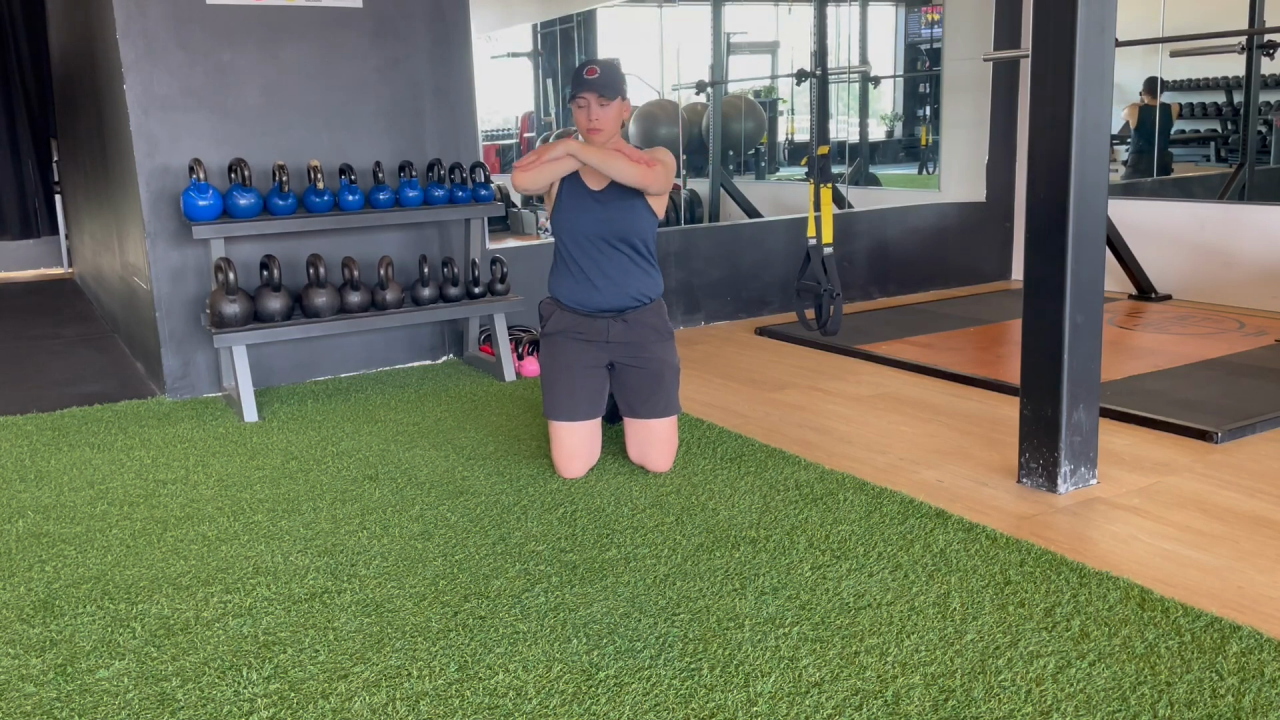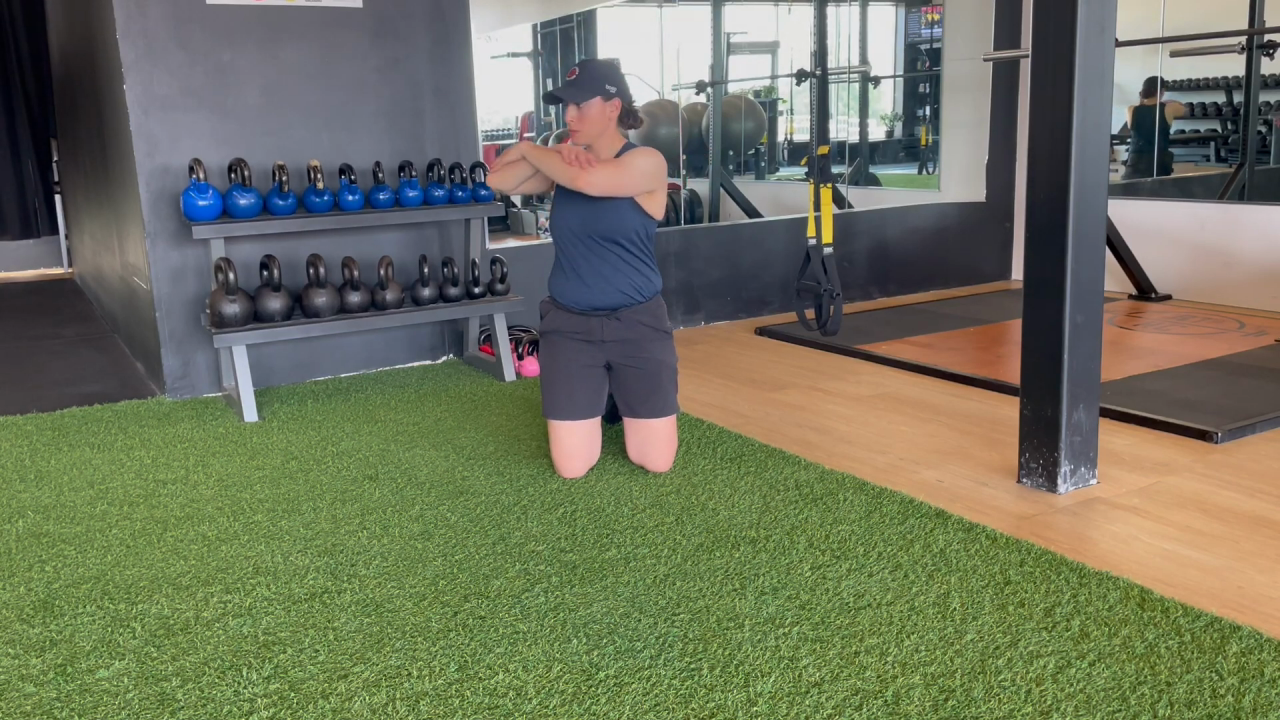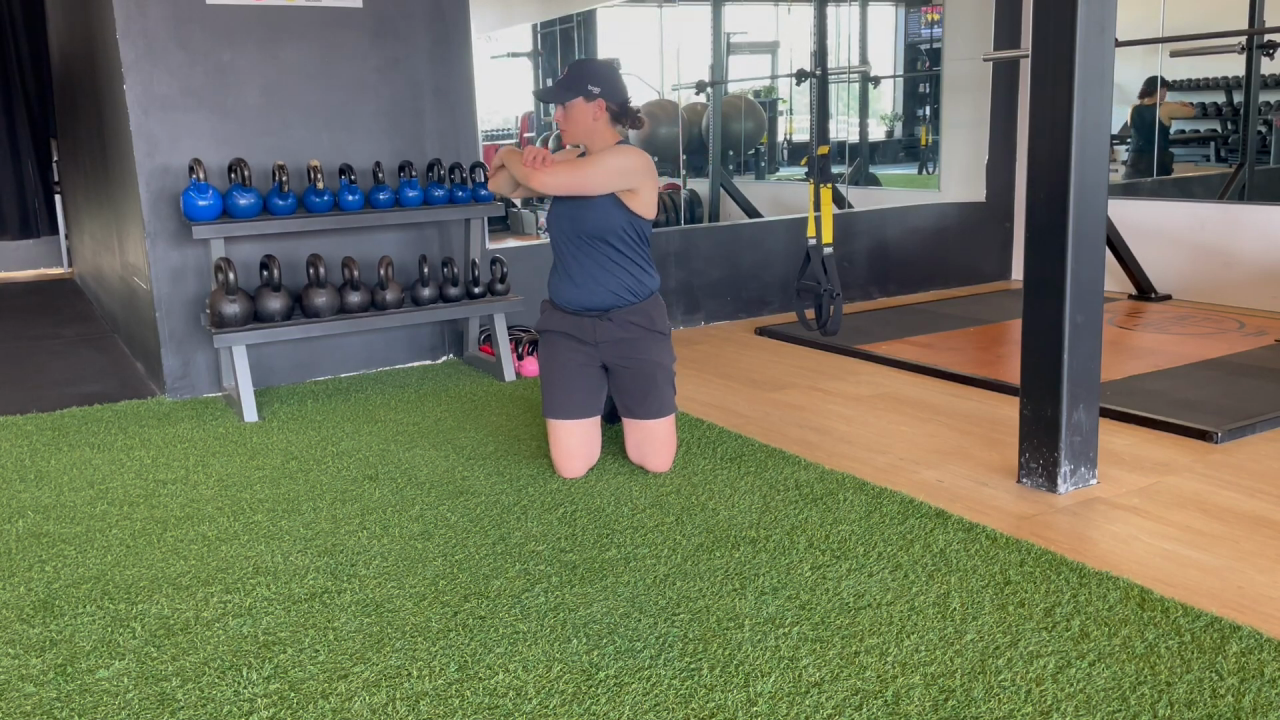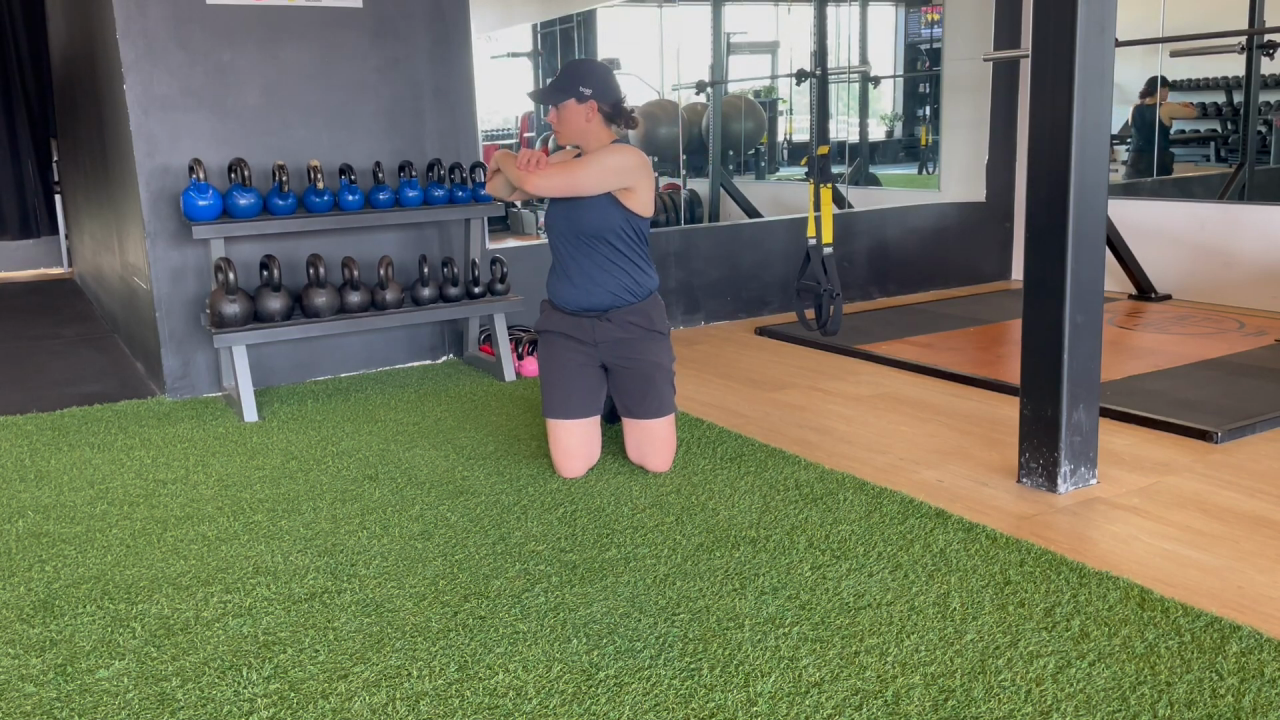
dt=0.3s
person 1, frame 1
left shoulder: (653, 160)
right shoulder: (559, 167)
left elbow: (644, 176)
right elbow: (521, 179)
left wrist: (576, 148)
right wrist: (592, 153)
left hip: (641, 325)
right hip: (572, 327)
left knee: (657, 463)
right knee: (571, 468)
left ankle: (622, 397)
right ankle: (597, 398)
person 1, frame 2
left shoulder: (646, 162)
right shoulder: (560, 163)
left elbow: (589, 179)
right elbow: (498, 179)
left wrist: (529, 148)
right wrist: (545, 156)
left hip: (638, 325)
right hip: (569, 326)
left knee: (656, 463)
right knee: (571, 468)
left ankle: (620, 398)
right ankle: (599, 396)
person 1, frame 3
left shoulder: (631, 162)
right shoulder: (569, 161)
left elbow: (542, 180)
right elbow: (501, 186)
left wrist: (509, 153)
right wrist: (521, 159)
left hip: (634, 325)
right hip: (567, 326)
left knee: (655, 463)
right knee: (571, 468)
left ankle: (619, 395)
right ankle: (600, 398)
person 1, frame 4
left shoulder: (627, 161)
right shoulder: (566, 162)
left elbow: (536, 182)
right elbow: (501, 189)
left wrist: (504, 157)
right wrist: (518, 162)
left hip: (633, 324)
right hip: (566, 326)
left knee: (656, 463)
right knee: (572, 468)
left ankle: (619, 396)
right ankle: (599, 397)
